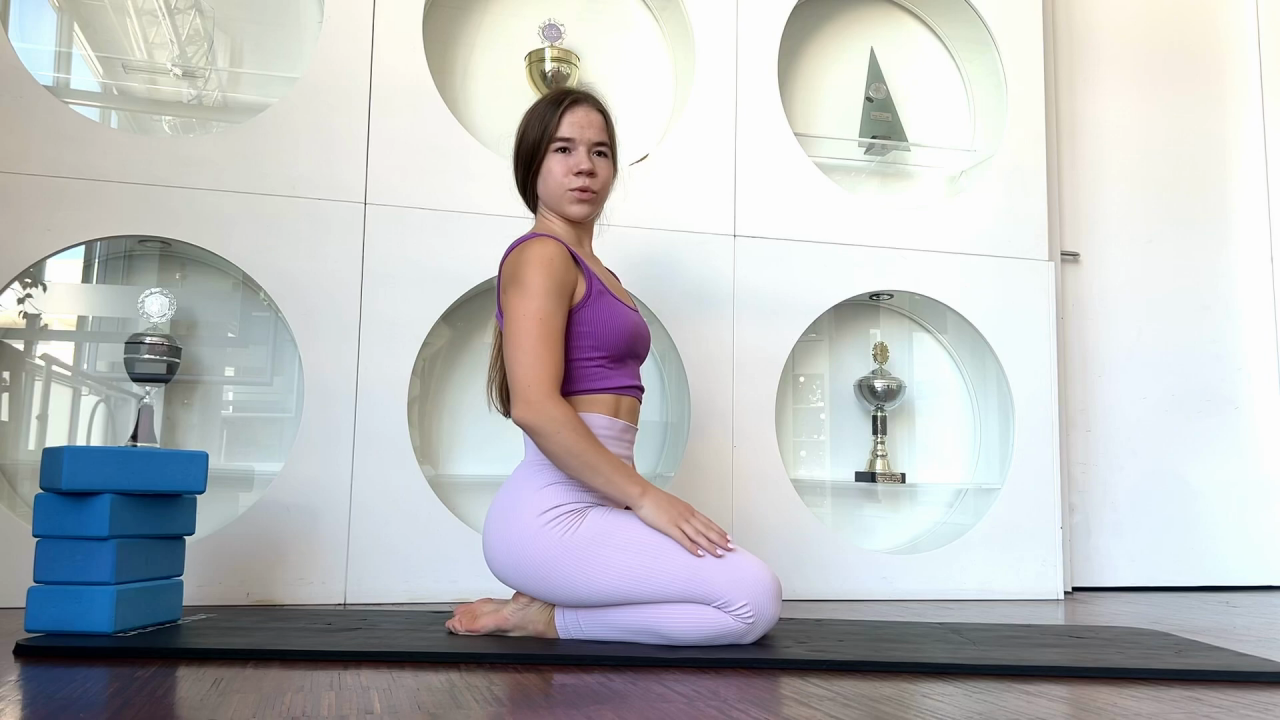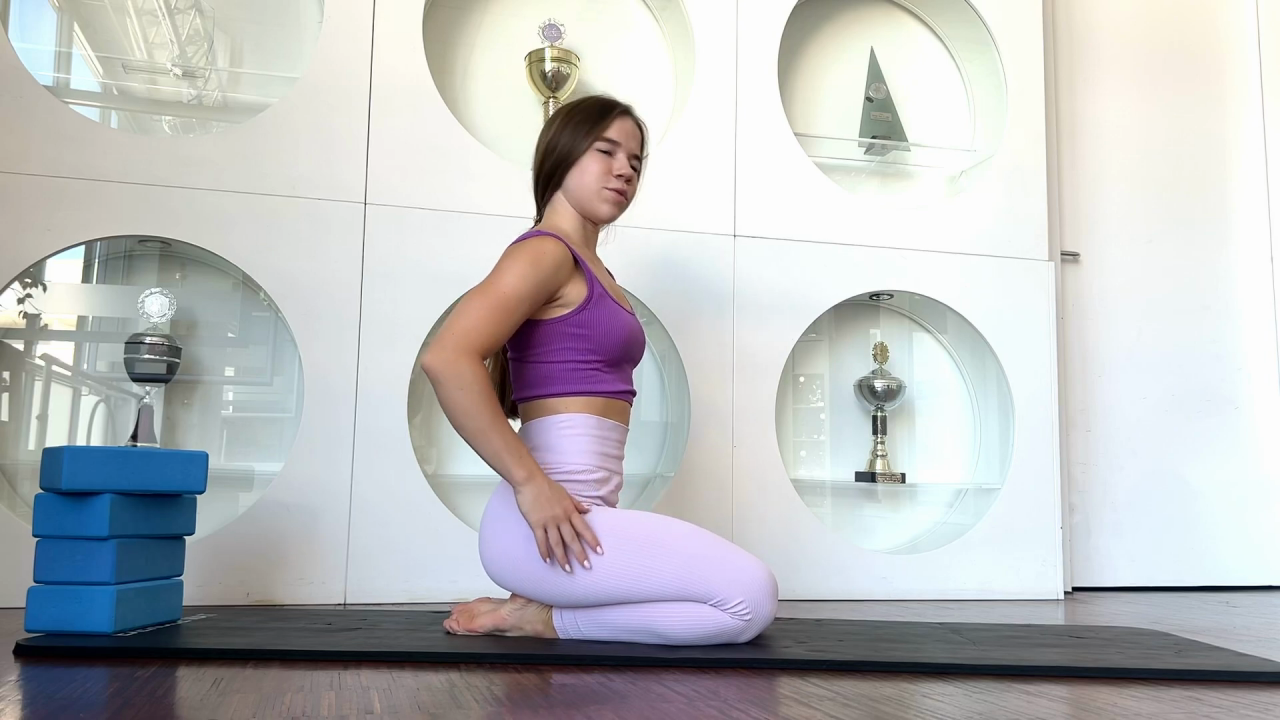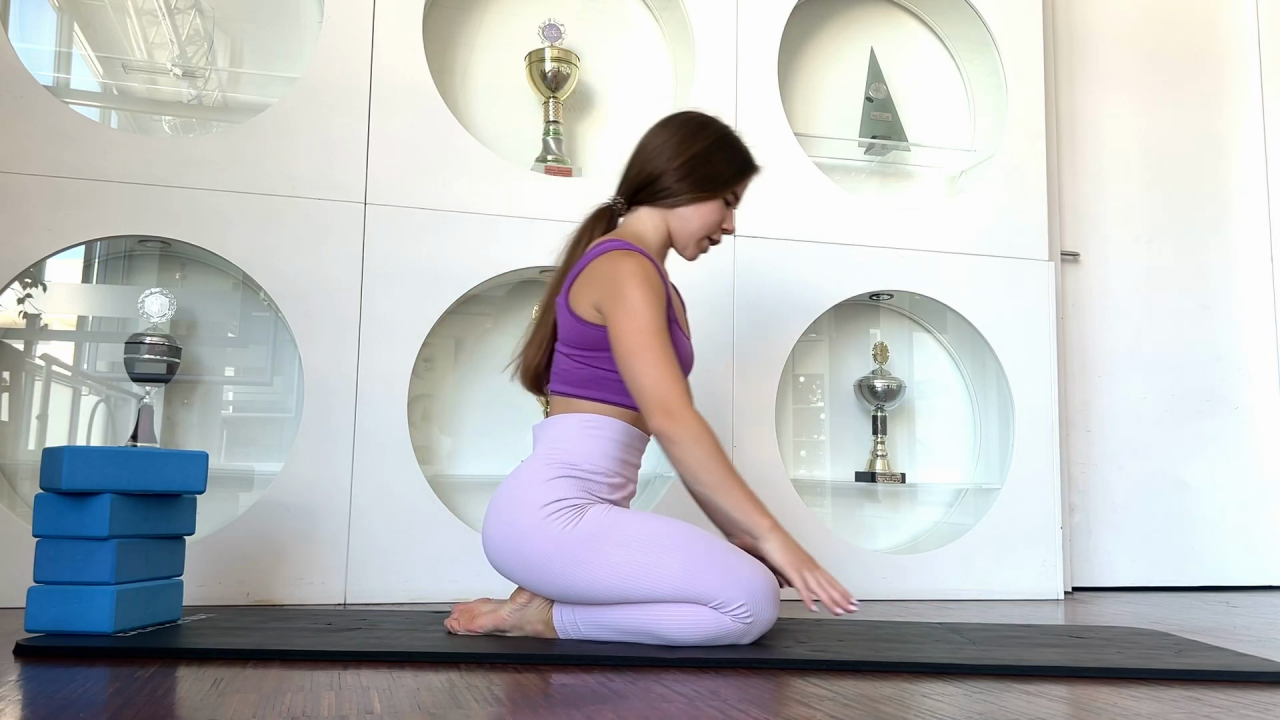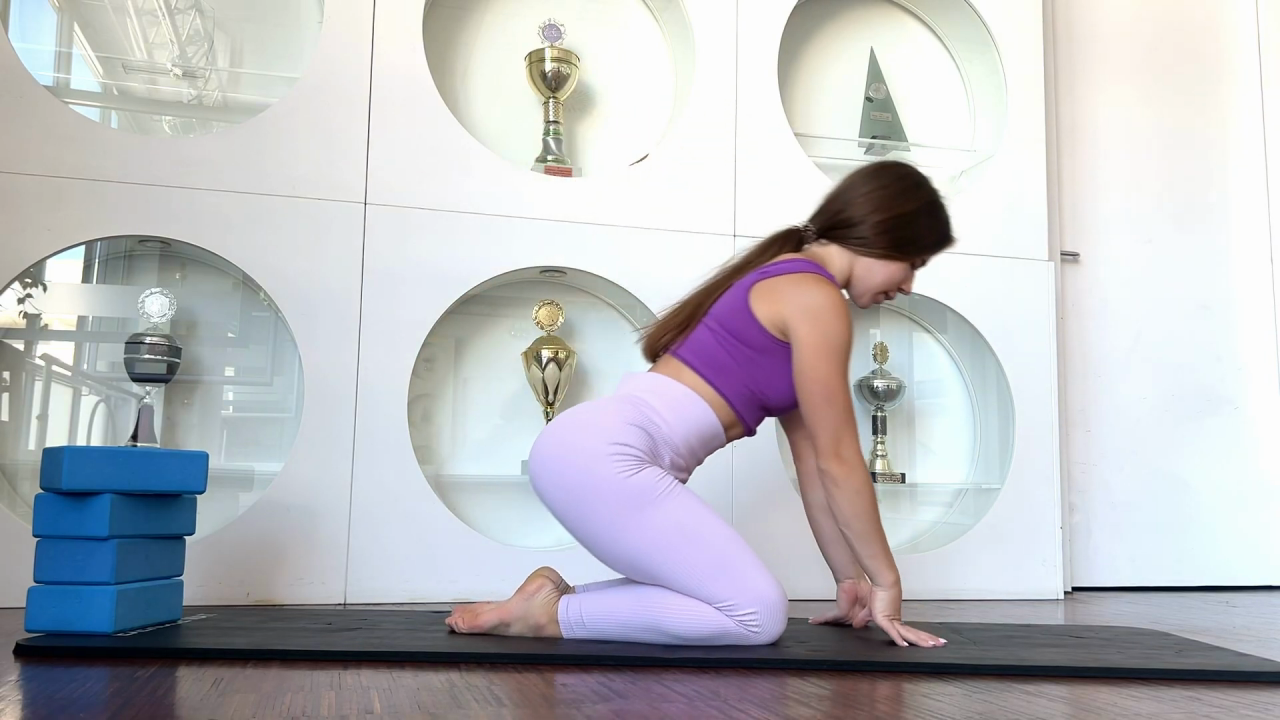
dt=0.4s
person 1, frame 1
left shoulder: (592, 270)
right shoulder: (540, 256)
right elbow: (535, 408)
left wrist: (639, 498)
right wrist: (645, 497)
left hip: (578, 511)
right hip: (550, 519)
left knee: (747, 586)
right knee: (754, 602)
left ankle: (552, 603)
right ankle: (549, 619)
person 1, frame 2
left shoulder: (588, 269)
right shoulder: (543, 253)
right elbow: (446, 359)
left wrist: (601, 514)
right wrist: (529, 483)
left hip: (568, 511)
right hip: (537, 516)
left knee: (743, 584)
right knee: (750, 597)
left ankle: (547, 602)
right ankle: (545, 618)
person 1, frame 3
left shoulder: (635, 272)
right shoulder: (624, 272)
left elbow: (680, 424)
right elbow: (671, 421)
left wrist: (737, 534)
right wrist: (776, 539)
left hip: (567, 512)
right hip: (550, 514)
left knee: (737, 577)
right knee: (748, 603)
left ankle: (549, 598)
right ankle: (544, 617)
person 1, frame 4
left shoulder: (787, 286)
right shoulder: (815, 300)
left elbow: (812, 460)
right elbow: (836, 460)
left wrist: (852, 579)
right wrist: (882, 583)
left hip: (590, 448)
right hip: (603, 455)
right knee: (756, 614)
left ankle: (557, 596)
right ankle: (549, 613)
